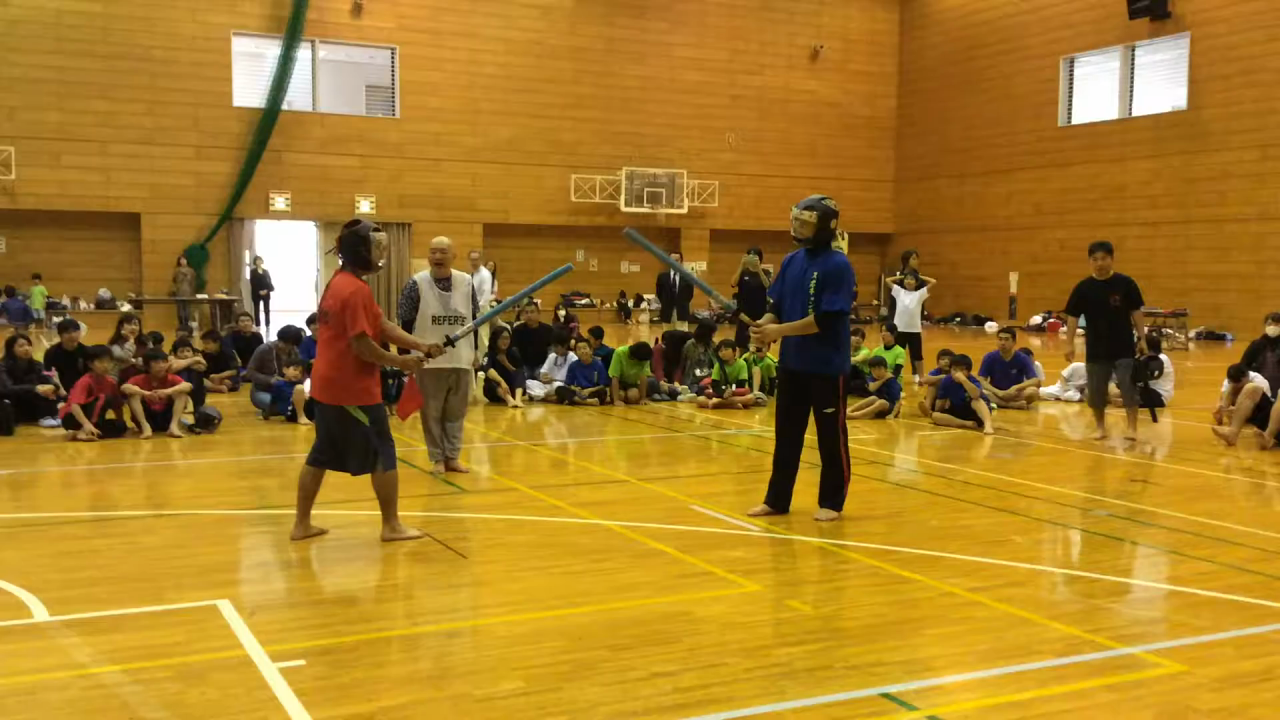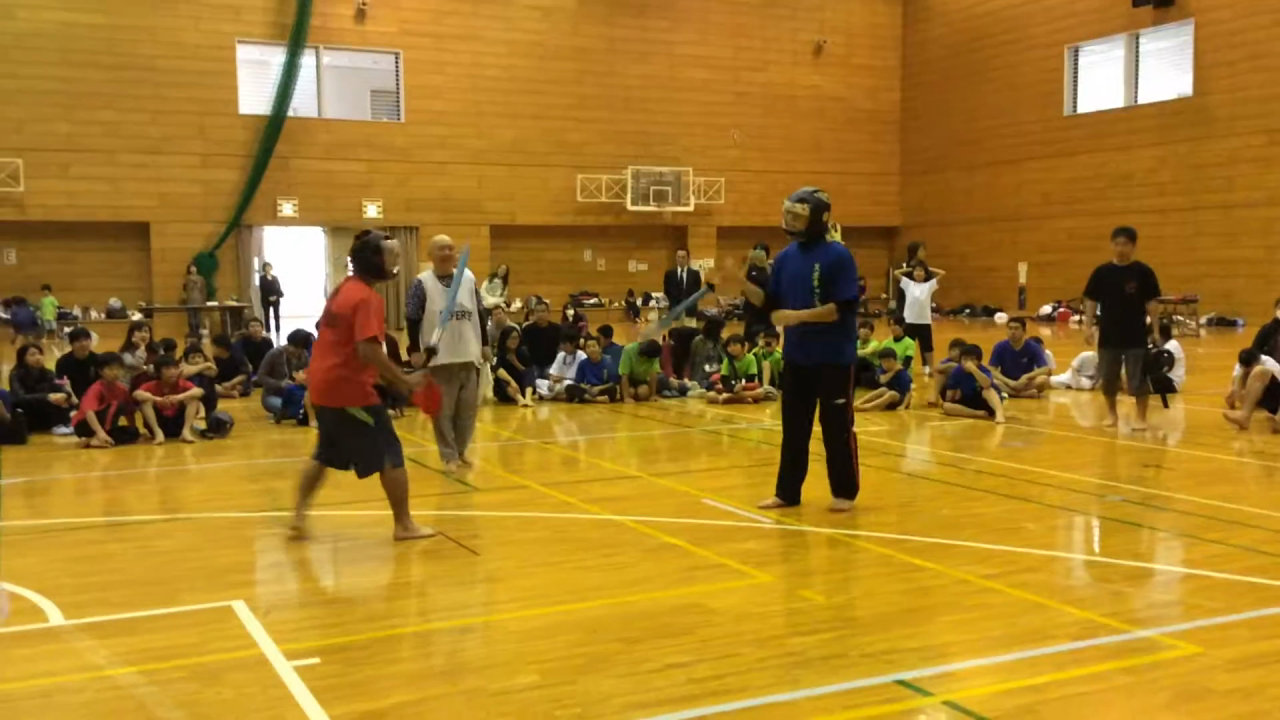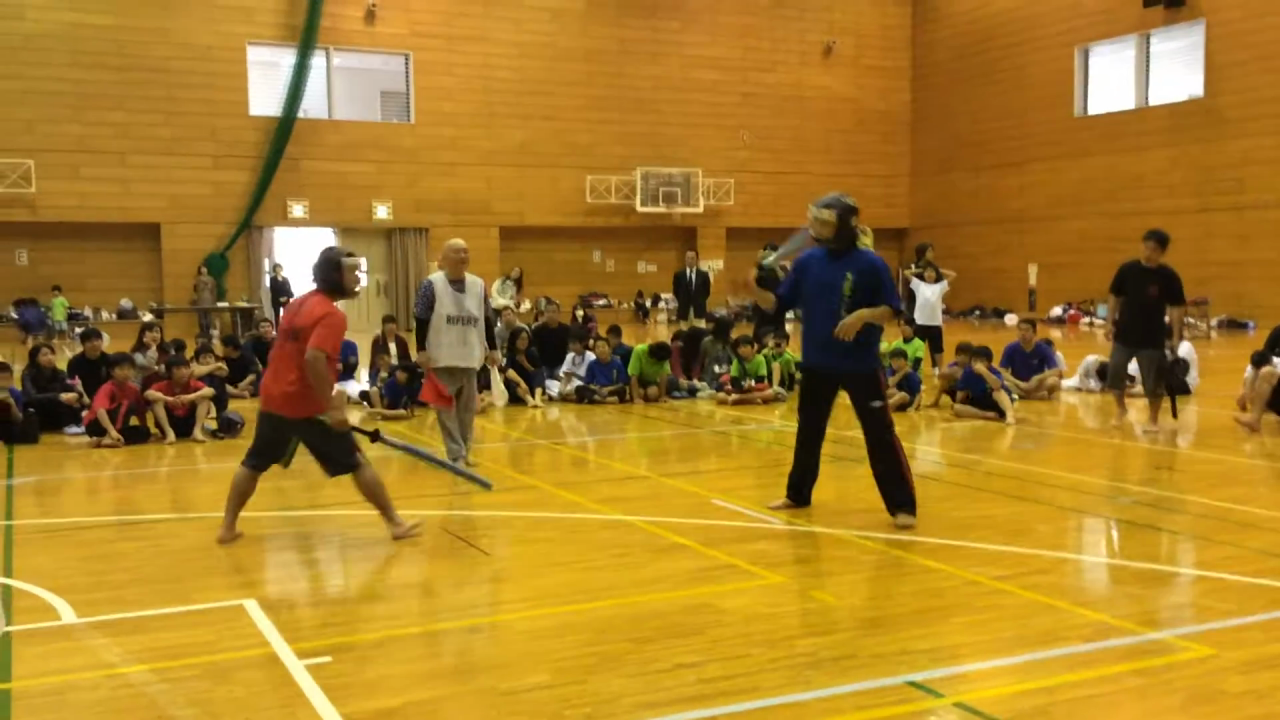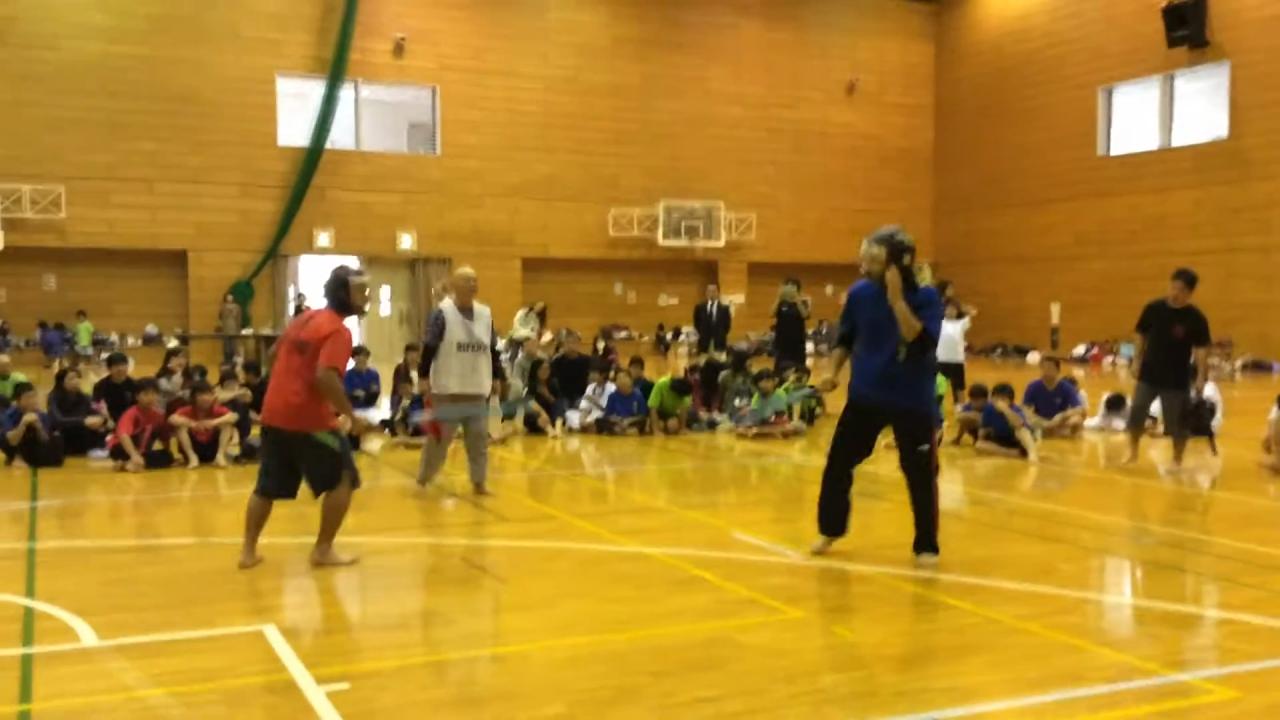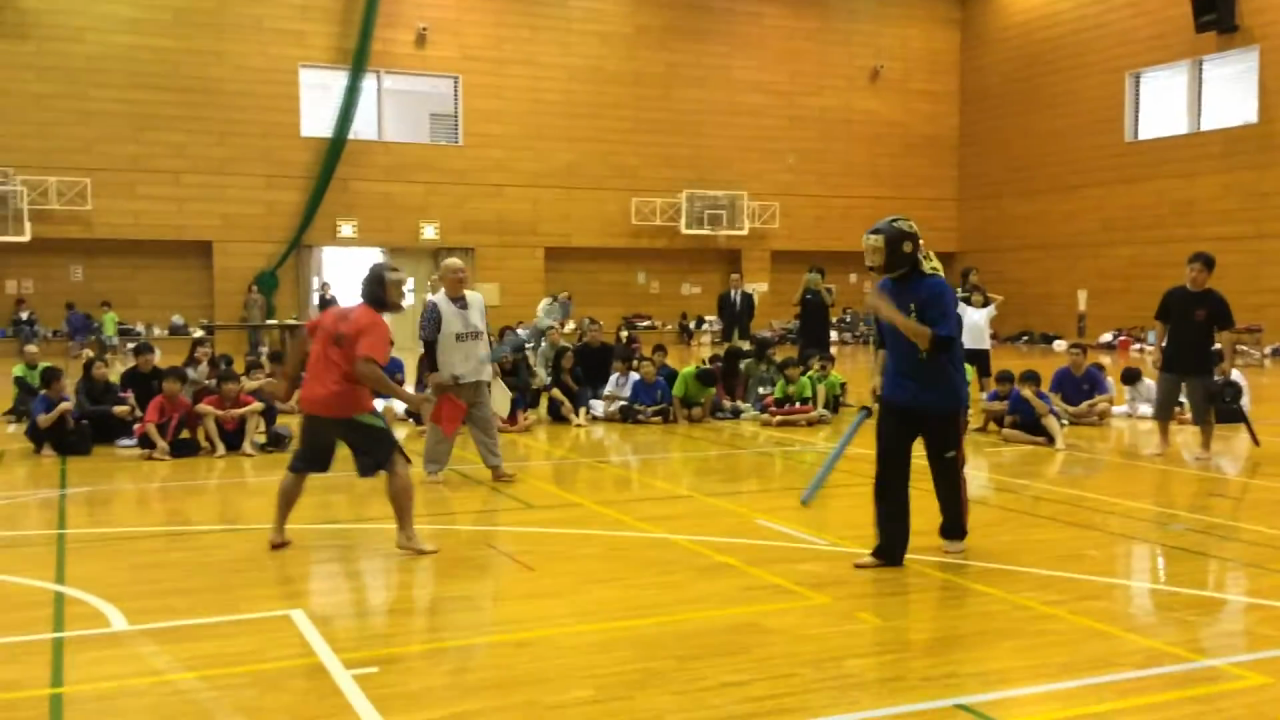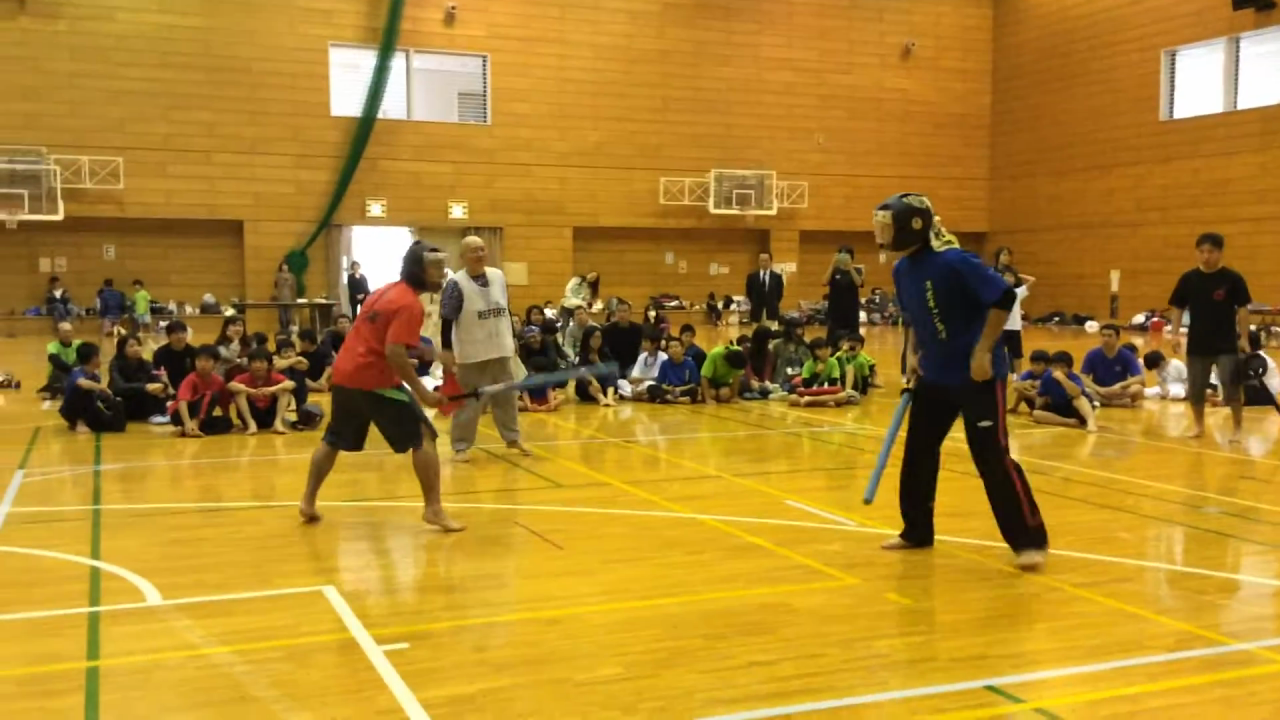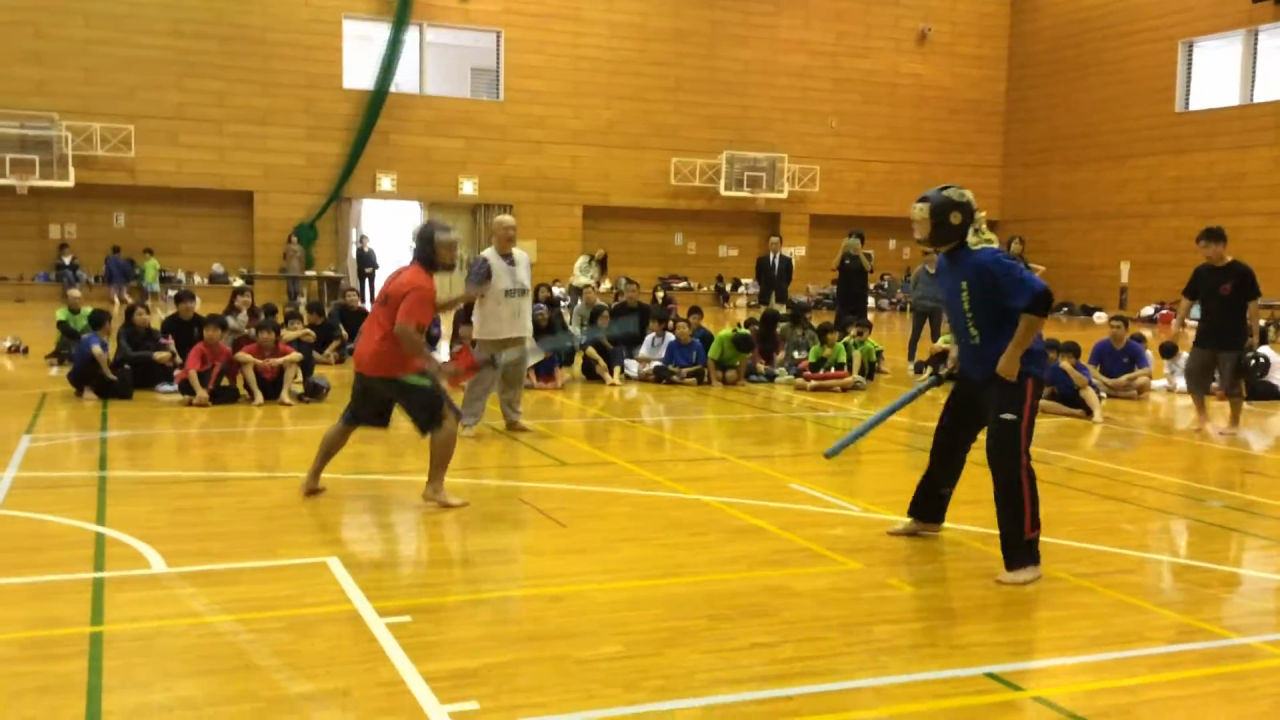
dt=0.3s
person 1, frame 1
left shoulder: (838, 266)
right shoulder: (791, 262)
left elbow: (827, 320)
right elbow: (777, 307)
left wrist: (780, 331)
right wrist: (765, 326)
left hip: (827, 366)
right hip: (792, 363)
left knee: (831, 436)
right knee: (787, 434)
left ankle: (831, 502)
right ankle: (777, 499)
person 1, frame 2
left shoulder: (838, 256)
right shoulder: (786, 257)
left elbow: (845, 307)
right elbow: (771, 302)
left wrist: (798, 316)
right wrist: (745, 286)
left hip: (834, 356)
right hip: (797, 356)
left knee: (837, 426)
right knee: (794, 427)
left ankle: (844, 492)
right ankle: (787, 492)
person 1, frame 3
left shoulder: (870, 264)
right shoulder: (807, 261)
left elbow: (893, 312)
right elbow: (784, 301)
left wrist: (863, 315)
right wrist: (758, 295)
left hip: (862, 363)
right hip: (817, 362)
left knee: (879, 432)
right knee: (808, 431)
left ankle: (902, 506)
right ankle: (797, 495)
person 1, frame 4
left shoulder: (925, 297)
right shoulder: (859, 293)
left elbow: (921, 341)
right elbow: (846, 337)
left wrist: (896, 299)
right wrist: (833, 372)
left hip: (912, 399)
right hip: (865, 395)
left knee: (921, 472)
right knee: (839, 460)
left ankle: (926, 546)
right ankle: (831, 529)
person 1, frame 5
left shoulder: (935, 288)
right shoulder: (882, 288)
left elbow: (938, 342)
left wrist: (893, 315)
right wrist: (878, 376)
left hip: (942, 396)
right hip: (897, 396)
left knee: (947, 469)
right knee: (889, 470)
left ankle: (954, 532)
right ankle: (889, 549)
person 1, frame 6
left shoulder: (956, 263)
right shoulder: (902, 269)
left elbow: (1004, 298)
left wrist: (983, 351)
right wrist: (913, 353)
left hip: (978, 372)
right hip: (934, 376)
left knee: (991, 456)
right knee: (917, 451)
left ankle: (1030, 540)
right ankle: (917, 531)
person 1, frame 7
left shoulder: (988, 261)
right shoulder: (945, 264)
left elbow: (1040, 300)
left wrist: (1014, 354)
right wrist: (957, 350)
left hip: (1014, 372)
right hip: (974, 371)
left knee: (1008, 453)
right knee: (947, 441)
left ankle: (1024, 558)
right ankle: (926, 517)
person 2, frame 1
left shoulder: (338, 283)
right shoulder: (356, 290)
left elbow: (381, 326)
right elbow: (361, 344)
left wrist: (420, 346)
right wrist: (398, 361)
left hip: (327, 385)
right hip: (352, 390)
left knee: (320, 456)
right knee: (382, 455)
left ankle: (302, 523)
right ankle: (391, 525)
person 2, frame 2
left shoulder: (344, 289)
right shoulder: (367, 298)
right elbow: (368, 350)
left wrist: (388, 376)
right wrist: (401, 379)
left hip: (323, 387)
right hip: (349, 391)
left knee: (325, 455)
right knee: (389, 455)
left ankle: (299, 515)
right ankle: (403, 525)
person 2, frame 3
left shoulder: (298, 304)
right shoulder: (331, 315)
right elbow: (313, 359)
right wrist: (332, 408)
left hip: (273, 399)
right hip: (306, 404)
left knee: (255, 462)
right knee: (356, 462)
left ankle: (228, 527)
right ankle: (394, 522)
person 2, frame 4
left shoulder: (303, 319)
right shoulder: (338, 331)
left elbow: (275, 355)
right elbow: (325, 376)
right wrist: (351, 415)
left hip: (274, 414)
right hip: (309, 419)
left knee: (267, 487)
right knee: (343, 480)
left ankle: (248, 551)
right ankle: (324, 550)
person 2, frame 5
left shoulder: (336, 313)
right shoulder: (376, 326)
left elbow: (303, 338)
right elbow: (366, 369)
left wrist: (288, 375)
right wrist: (405, 396)
left hip: (313, 403)
right hip: (347, 405)
left knee: (299, 467)
right knee: (396, 462)
left ankle: (277, 531)
right ankle: (407, 535)
person 2, frame 6
left shoulder: (384, 291)
right shoulder: (410, 304)
right elbow: (394, 352)
right wrist: (421, 391)
left hip: (344, 376)
right hip: (375, 380)
left knee: (332, 440)
right knee: (424, 438)
left ankle: (308, 502)
right ankle: (434, 509)
person 2, frame 7
left shoulder: (404, 273)
right shoulder: (421, 284)
left elbow: (423, 312)
right elbow: (404, 330)
left wrist: (457, 302)
right wrist: (436, 366)
left hip: (367, 360)
right hip: (396, 365)
left knee: (349, 421)
right knee: (447, 417)
left ankle: (312, 479)
right ankle: (435, 489)
person 3, frame 1
left shoulder: (466, 282)
right shoulder: (416, 284)
left elbow: (474, 319)
right elbow: (406, 322)
left wrist: (475, 351)
left hip: (460, 359)
right hip: (429, 361)
left knee: (456, 411)
right knee: (432, 412)
left ankle: (452, 456)
right ankle: (437, 458)
person 3, frame 2
left shoulder: (468, 280)
right shoulder: (422, 283)
left elbow: (478, 315)
left wrist: (485, 345)
right wrist: (415, 352)
left hip: (468, 355)
right hip: (439, 357)
left knee: (468, 407)
right knee: (443, 410)
left ankle: (459, 450)
right ankle: (449, 456)
person 3, frame 3
left shoulder: (478, 285)
right shoulder: (432, 285)
left elbow: (487, 320)
right elbow: (421, 320)
left wrist: (492, 349)
right wrist: (421, 350)
left hip: (469, 358)
right hip: (441, 359)
left knee: (467, 409)
right knee: (447, 408)
left ankle: (463, 451)
right ankle: (456, 455)
person 3, frame 4
left shoulder: (485, 314)
right shoulder: (442, 313)
left elbow: (492, 349)
right elbow: (429, 348)
left wrist: (497, 378)
right wrist: (424, 378)
left hip: (477, 387)
right hip: (448, 387)
left knee: (479, 435)
right knee: (440, 434)
left ankle: (479, 481)
right ankle: (423, 478)
person 3, frame 5
left shoulder: (477, 299)
right shoulder: (435, 306)
left elbow: (485, 334)
right elbow: (428, 342)
left wrist: (491, 363)
right wrist: (433, 372)
left hip: (477, 374)
right hip: (449, 376)
left knee: (485, 420)
left ankle: (496, 466)
right ankle: (433, 468)
person 3, frame 6
left shoulder: (498, 276)
right shoulder: (456, 284)
right elbow: (447, 320)
left wrist: (512, 339)
right wrist: (446, 350)
left hip: (501, 350)
right hip: (472, 354)
left knee: (507, 397)
right knee: (468, 402)
left ankle: (513, 438)
right ankle: (461, 447)
person 3, frame 7
left shoulder: (523, 258)
right shoulder: (485, 261)
right elbow: (471, 295)
left wrist: (528, 323)
left hip: (517, 330)
right hip: (491, 332)
left knee: (515, 377)
right knee: (483, 377)
left ankle: (512, 418)
right ankle: (467, 422)
person 4, frame 1
left shoulder: (1126, 283)
right shoulder: (1083, 288)
left elbow: (1136, 311)
right elbow: (1073, 317)
left wrist: (1141, 338)
right wrist: (1070, 344)
left hip: (1124, 348)
right hip: (1096, 349)
left knee: (1129, 387)
right knee: (1096, 391)
left ankle: (1132, 428)
right ankle: (1100, 426)
person 4, frame 2
left shoulder: (1143, 272)
right shoulder: (1101, 272)
left elbow: (1151, 302)
right elbow: (1091, 300)
right wrist: (1089, 326)
left hip: (1136, 336)
right hip: (1108, 335)
left knee: (1138, 378)
right knee: (1108, 377)
left ankle: (1141, 417)
right ankle: (1112, 413)
person 4, frame 3
left shoulder: (1169, 277)
right shoulder: (1127, 270)
left elbow: (1176, 308)
right elbow: (1115, 297)
left wrist: (1176, 337)
right wrist: (1110, 322)
left hip: (1152, 338)
right hip: (1124, 334)
left knee: (1153, 380)
right knee: (1115, 373)
left ankle: (1153, 420)
right ankle: (1120, 408)
person 4, frame 4
left shoulder: (1196, 318)
right shoulder: (1153, 308)
left elbow: (1201, 349)
right elbow: (1141, 335)
left wrist: (1201, 378)
right wrist: (1137, 360)
left hip: (1177, 378)
right hip: (1149, 373)
left knee: (1177, 421)
right knee: (1136, 411)
left ankle: (1177, 460)
right ankle: (1132, 450)
person 4, frame 5
left shoulder: (1216, 301)
right shoulder: (1172, 295)
left elbow: (1224, 331)
right elbow: (1161, 323)
left wrist: (1227, 360)
right wrist: (1157, 349)
left hip: (1200, 364)
right hip: (1171, 361)
left knee: (1202, 407)
right knee: (1163, 404)
left ankle: (1205, 447)
right ankle: (1163, 441)
person 4, frame 6
left shoulder: (1233, 279)
right shoulder: (1188, 279)
left elbow: (1242, 309)
right elbow: (1177, 308)
left wrist: (1244, 338)
right wrist: (1175, 334)
left hip: (1226, 344)
right hip: (1197, 344)
left knee: (1231, 384)
right knee: (1196, 388)
left ankle: (1237, 427)
right ankle: (1198, 425)
person 4, frame 7
left shoulder: (1242, 272)
right shoulder: (1201, 272)
left elbow: (1253, 304)
right elbow: (1188, 299)
left wrist: (1254, 334)
right wrist: (1178, 323)
left hip: (1233, 340)
right hip: (1205, 337)
left knee: (1232, 383)
right knee: (1194, 375)
left ankle: (1234, 422)
right ankle: (1202, 415)
